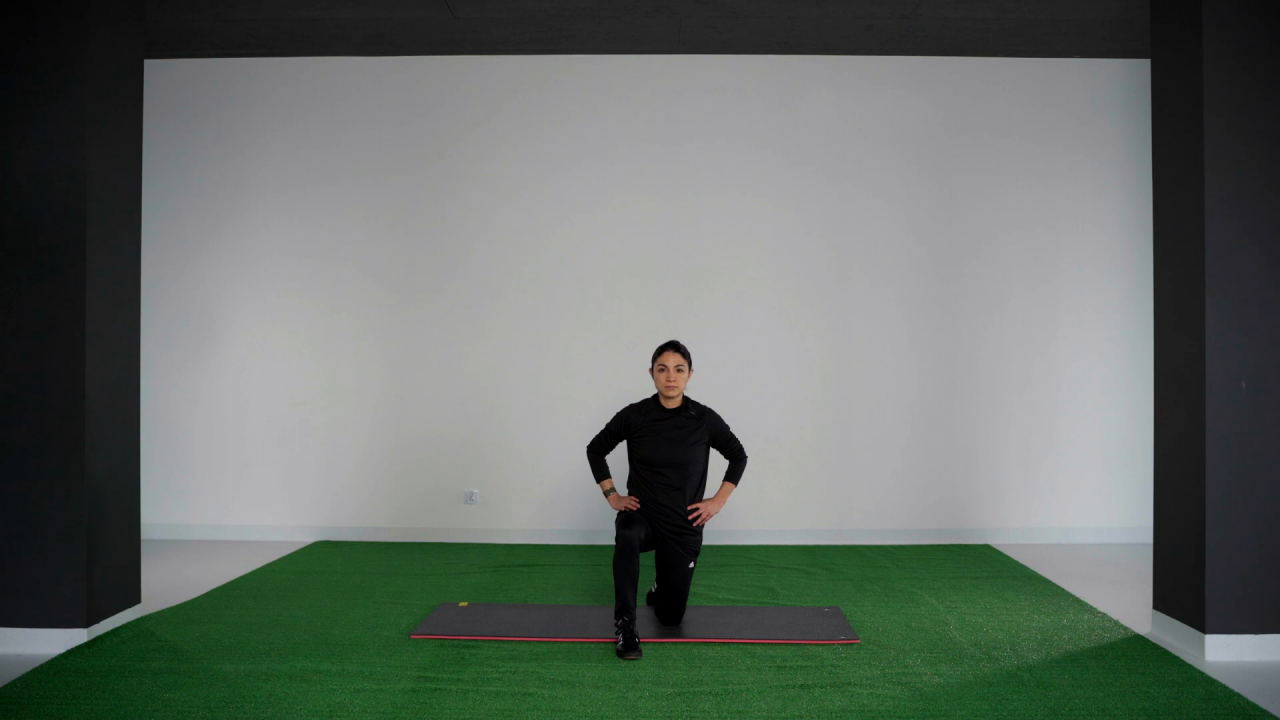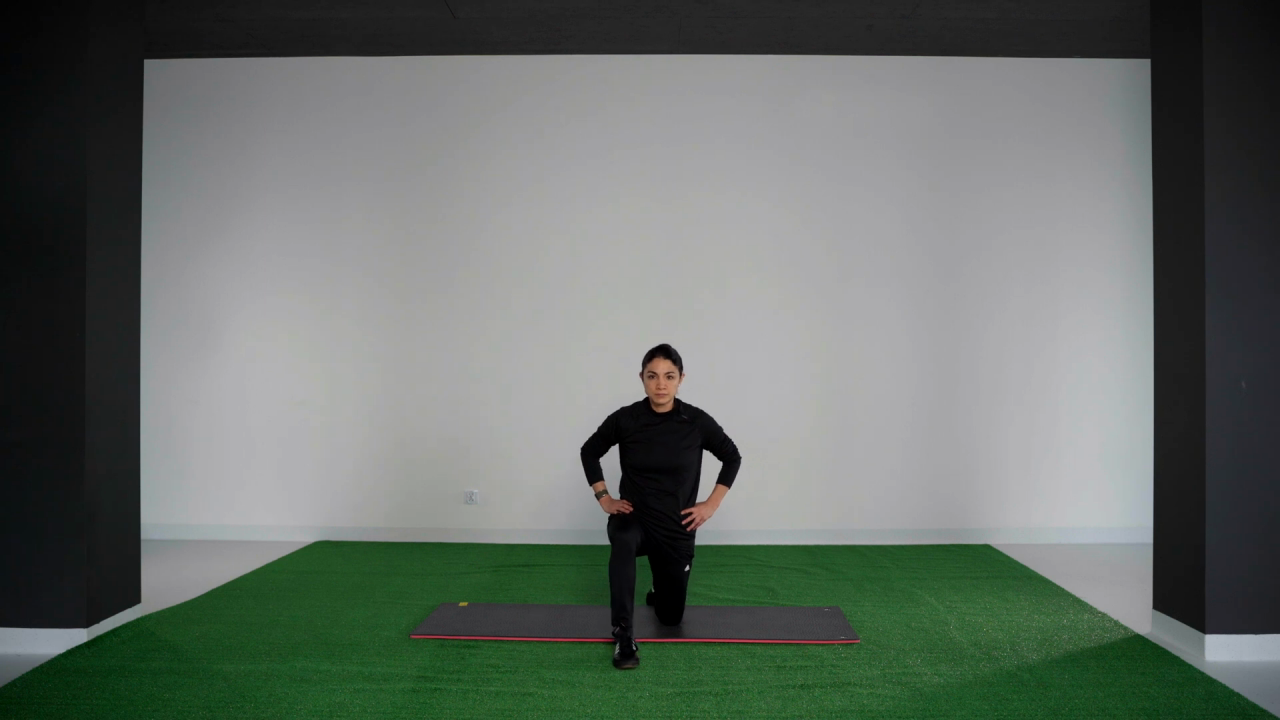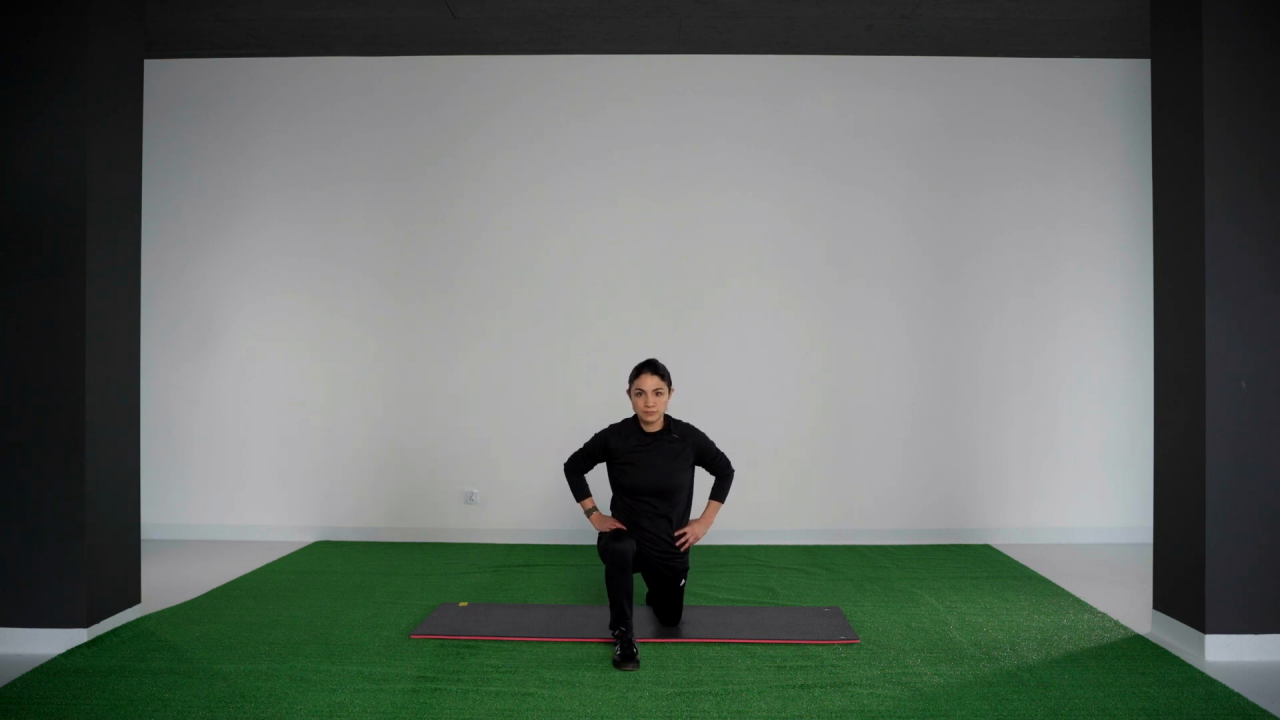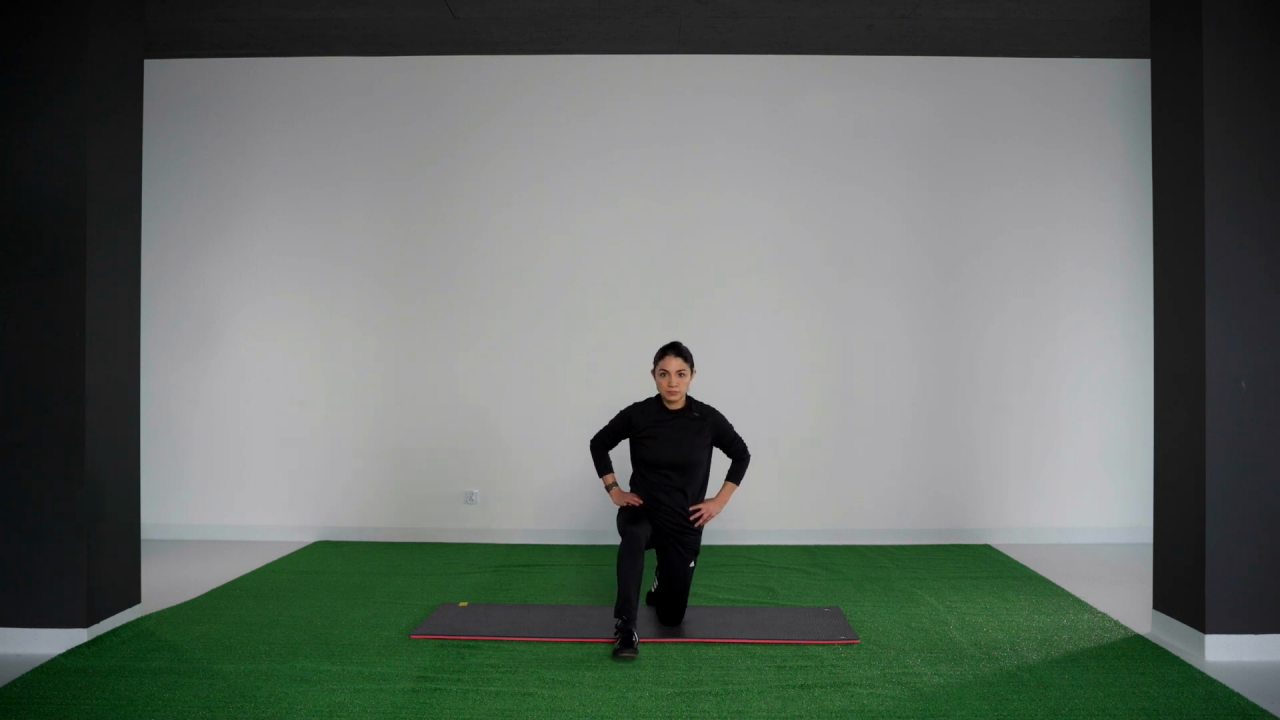
dt=1s
person 1, frame 1
left shoulder: (705, 419)
right shoulder: (633, 415)
left elbow: (738, 456)
right elbow: (595, 449)
left wrist: (719, 500)
right wrist: (611, 495)
left hip: (684, 524)
right hip: (641, 514)
left knee: (671, 616)
right knee: (628, 535)
left ankle: (660, 589)
right ankle: (625, 625)
person 1, frame 2
left shoulder: (697, 421)
right shoulder: (625, 419)
left elbow: (732, 456)
right elbow: (589, 452)
left wrist: (712, 504)
right wrist: (604, 498)
left hip: (676, 527)
right hip: (632, 518)
left knee: (670, 617)
right knee: (624, 539)
left ankle: (659, 590)
right ankle: (623, 633)
person 1, frame 3
left shoulder: (688, 438)
right shoulder: (614, 437)
left elbow: (725, 470)
right elbow: (573, 467)
left wrist: (705, 521)
right wrist: (594, 515)
left hip: (670, 543)
right hip: (624, 536)
left knee: (670, 619)
right knee: (620, 549)
left ankle: (656, 592)
right ankle: (623, 634)
person 1, frame 4
left shoulder: (708, 418)
right shoulder: (637, 414)
left elbow: (741, 455)
right elbow: (598, 444)
left wrist: (720, 501)
right wrist: (614, 490)
left hip: (685, 522)
right hip: (642, 511)
left knee: (671, 615)
right knee: (633, 535)
left ankle: (662, 583)
right ankle: (625, 626)
